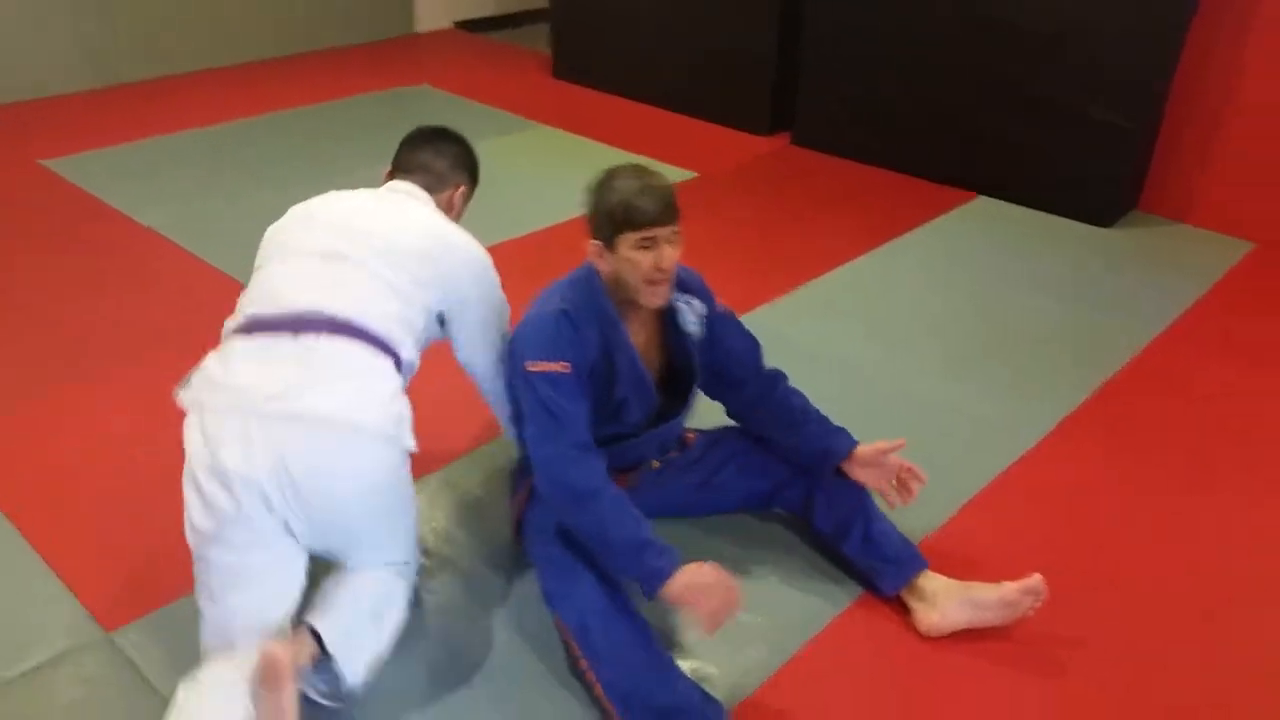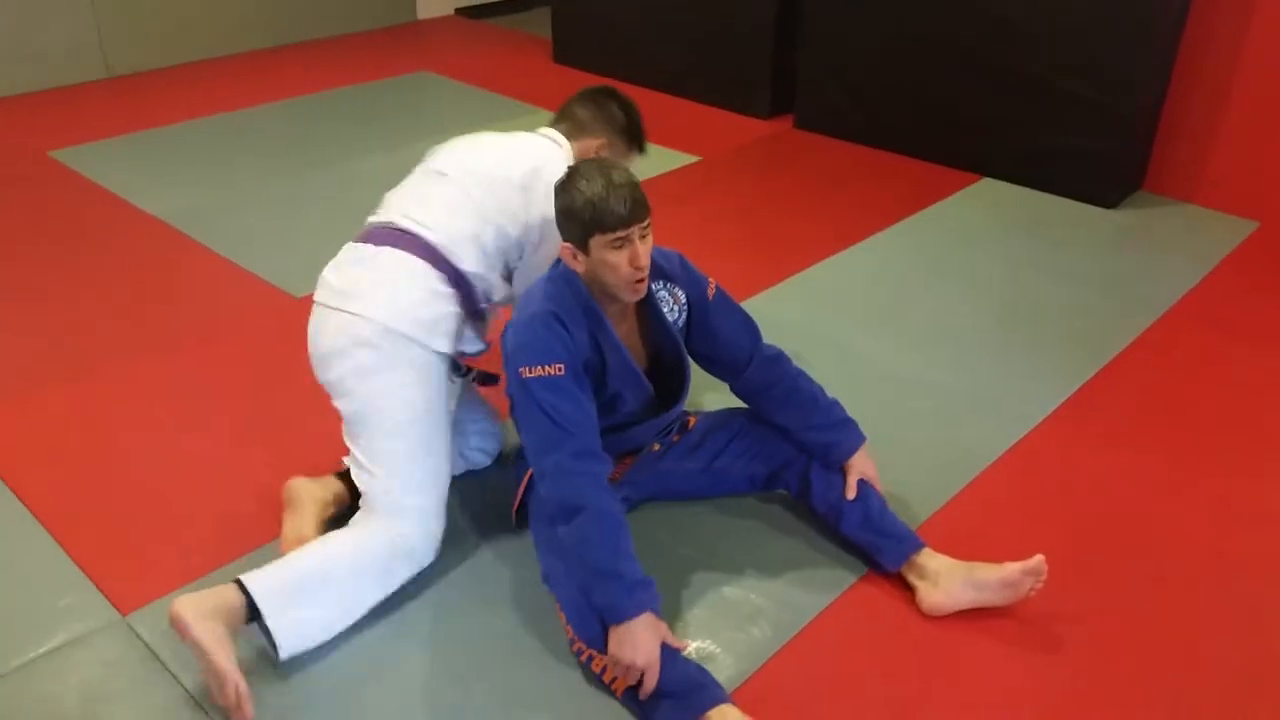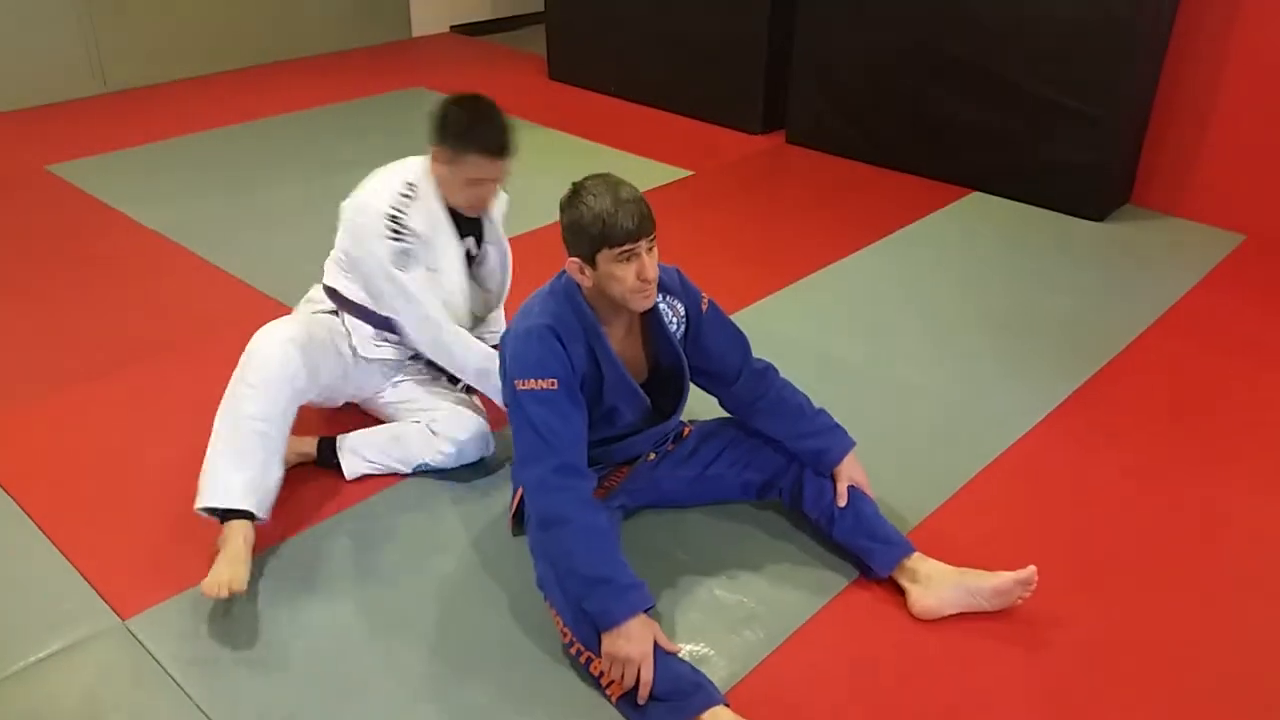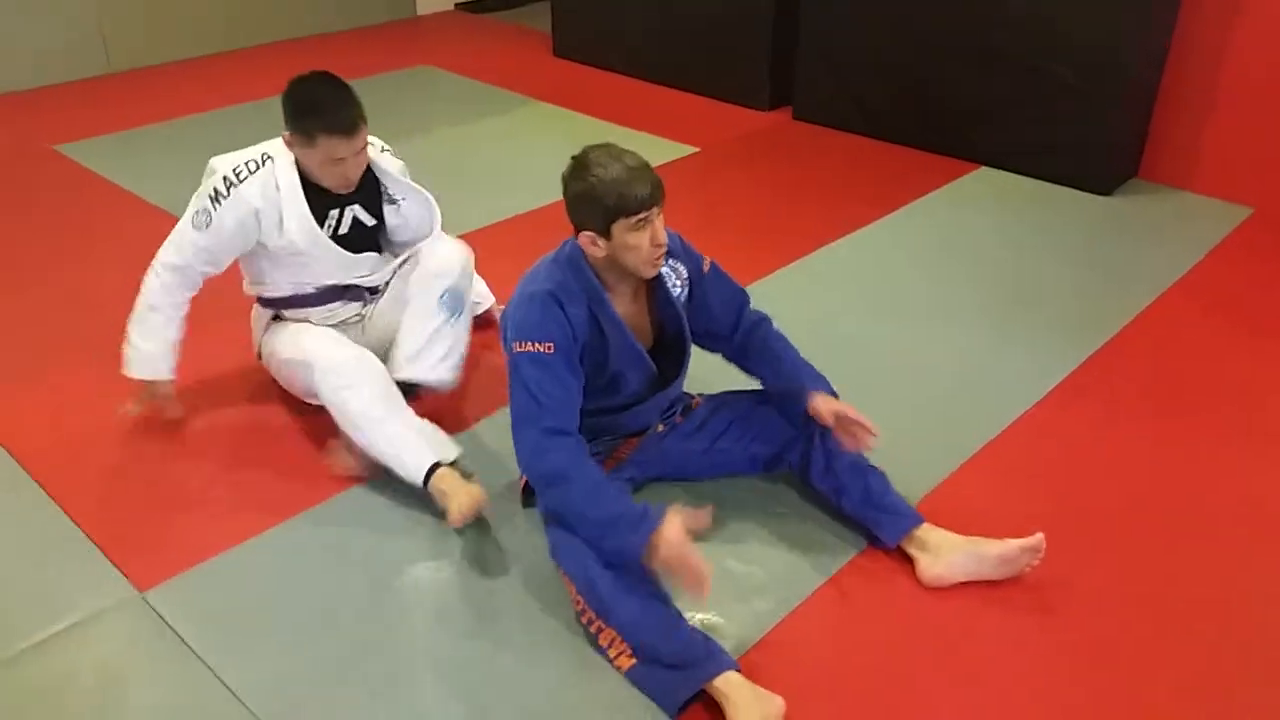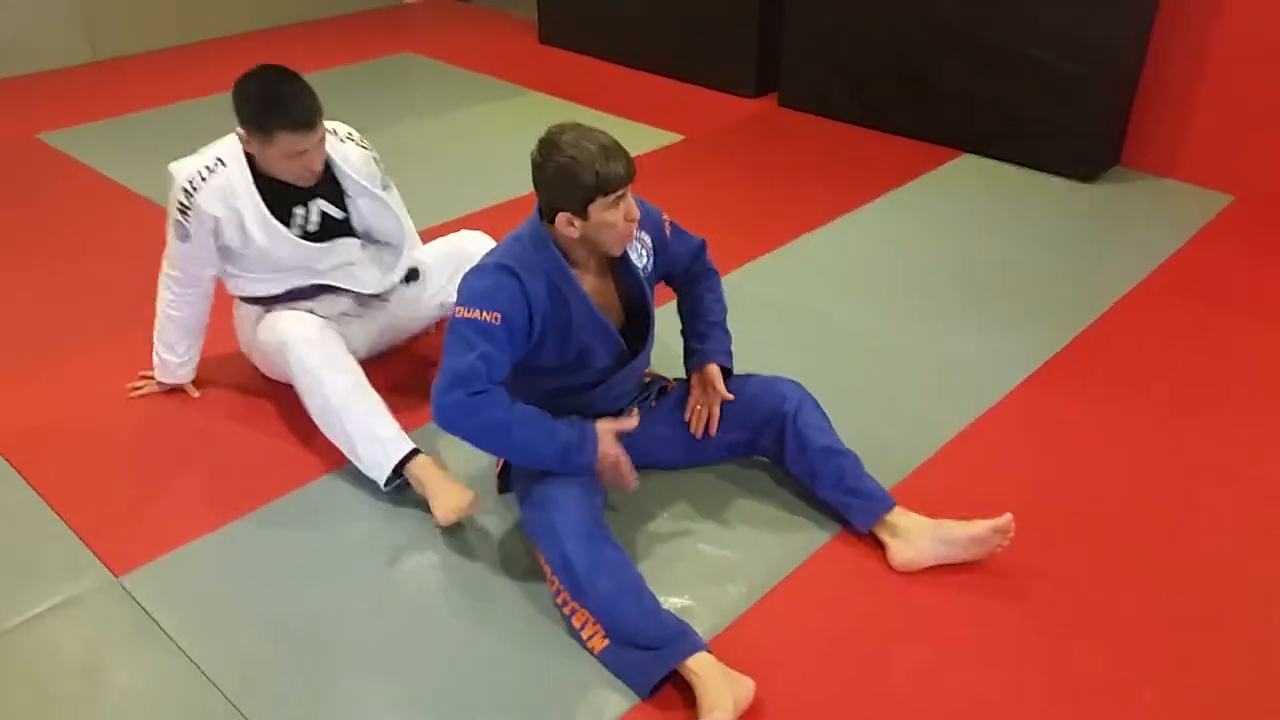
dt=0.5s
person 1, frame 1
left shoulder: (684, 293)
right shoulder: (553, 331)
left elbow: (751, 387)
right elbow: (568, 477)
left wrist: (841, 452)
right wrist: (662, 571)
left hip: (659, 459)
right hip: (570, 493)
left knee: (810, 469)
right knee: (584, 590)
left ankle: (925, 591)
person 1, frame 2
left shoulder: (669, 274)
right shoulder: (541, 329)
left elbow: (754, 365)
right elbow: (574, 479)
left wrist: (844, 441)
right wrist: (629, 607)
left hip: (660, 441)
right hip: (575, 473)
left knee: (801, 443)
right knee: (594, 588)
left ankle: (927, 569)
person 1, frame 3
left shoulder: (668, 291)
right shoulder: (539, 341)
left elbow: (745, 381)
right elbow: (558, 490)
left wrist: (834, 448)
right wrist: (620, 610)
left hip: (656, 450)
right hip: (576, 481)
left knee: (795, 454)
right knee: (583, 588)
left ankle: (918, 574)
person 1, frame 4
left shoulder: (669, 257)
right shoulder: (543, 310)
left elbow: (740, 326)
right elbow: (545, 449)
left wrist: (812, 395)
right wrist: (644, 530)
left hip: (662, 425)
right hip: (586, 460)
left knee: (800, 426)
right knee: (592, 551)
left ankle: (925, 542)
person 1, frame 5
left shoulder: (635, 226)
right shoulder: (505, 283)
left elbow: (696, 270)
right elbow: (460, 403)
left wrist: (709, 357)
right wrist: (581, 444)
left hip: (633, 406)
right hip: (555, 443)
left knee: (778, 402)
right knee: (565, 528)
left ankle: (898, 528)
person 2, frame 1
left shoulder: (305, 213)
right shoulder: (456, 248)
right elbow: (496, 371)
left hip: (226, 406)
right hip: (341, 428)
left knee: (242, 638)
right knee: (384, 566)
right ankle: (303, 654)
person 2, frame 2
left shoulder: (488, 152)
right shoulder: (559, 191)
left hip: (351, 305)
right hip: (384, 330)
left knee: (481, 437)
right knee: (406, 534)
left ankle: (334, 491)
right ankle: (222, 608)
person 2, frame 3
left shoulder: (484, 196)
right shoulder: (392, 205)
left elbow: (485, 285)
right elbow: (429, 330)
left wrist: (499, 344)
left hip: (411, 362)
right hip: (342, 335)
left knee: (468, 436)
right knee: (277, 351)
left ankle: (307, 452)
right ankle: (236, 531)
person 2, frame 4
left shoulder: (381, 164)
right shoulder: (246, 187)
left elbow: (425, 238)
right elbow: (176, 268)
left wrist: (479, 303)
right wrist: (152, 365)
left hip: (379, 315)
right hip: (305, 328)
left knee: (446, 255)
right knee: (337, 364)
right ankle: (443, 475)
person 2, frame 5
left shoulder: (346, 150)
right shoulder: (206, 189)
left elbow: (396, 233)
right elbow: (184, 282)
left wrist: (428, 294)
right wrist: (174, 367)
left hip: (374, 294)
right hip: (288, 319)
left knee: (470, 250)
right knee: (301, 339)
right ankle: (418, 470)
